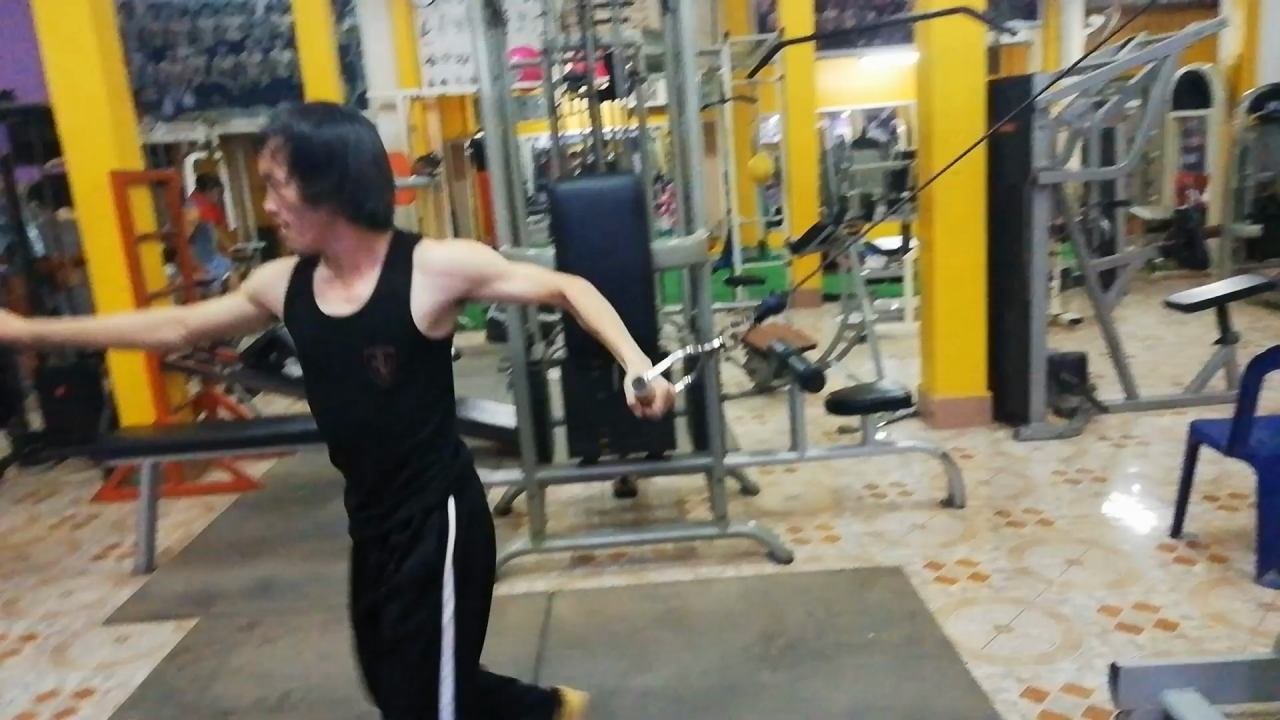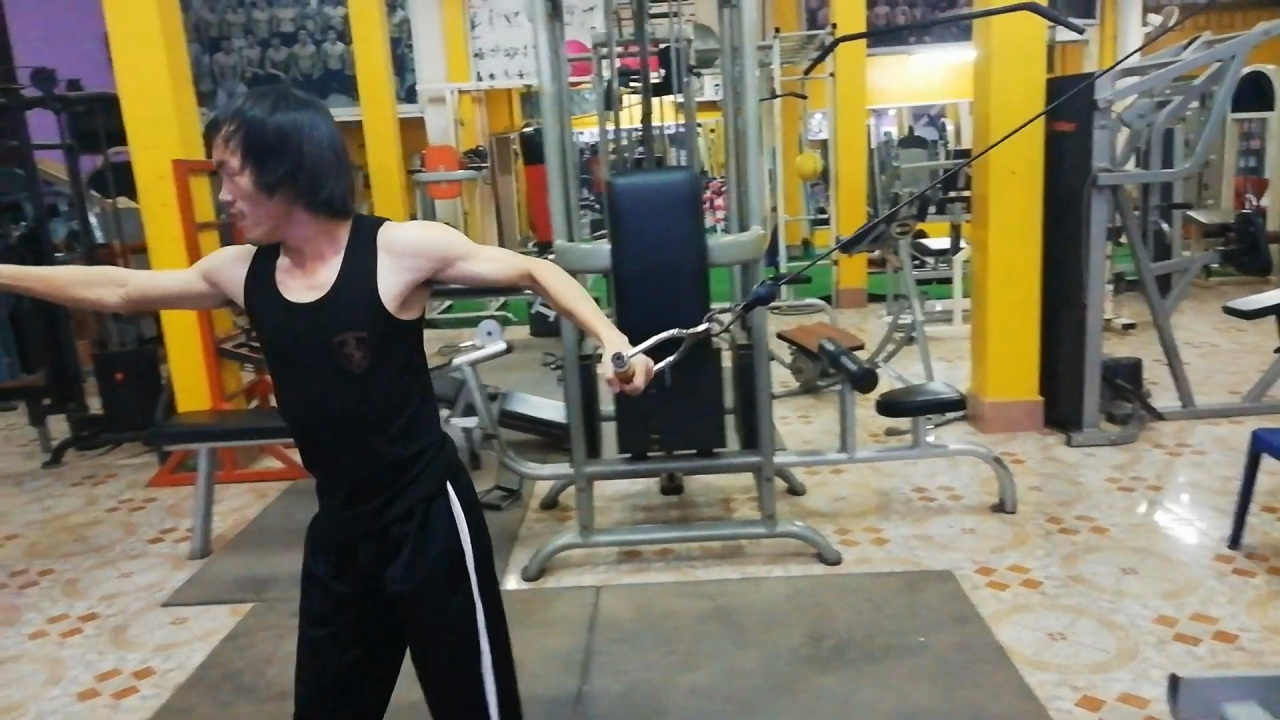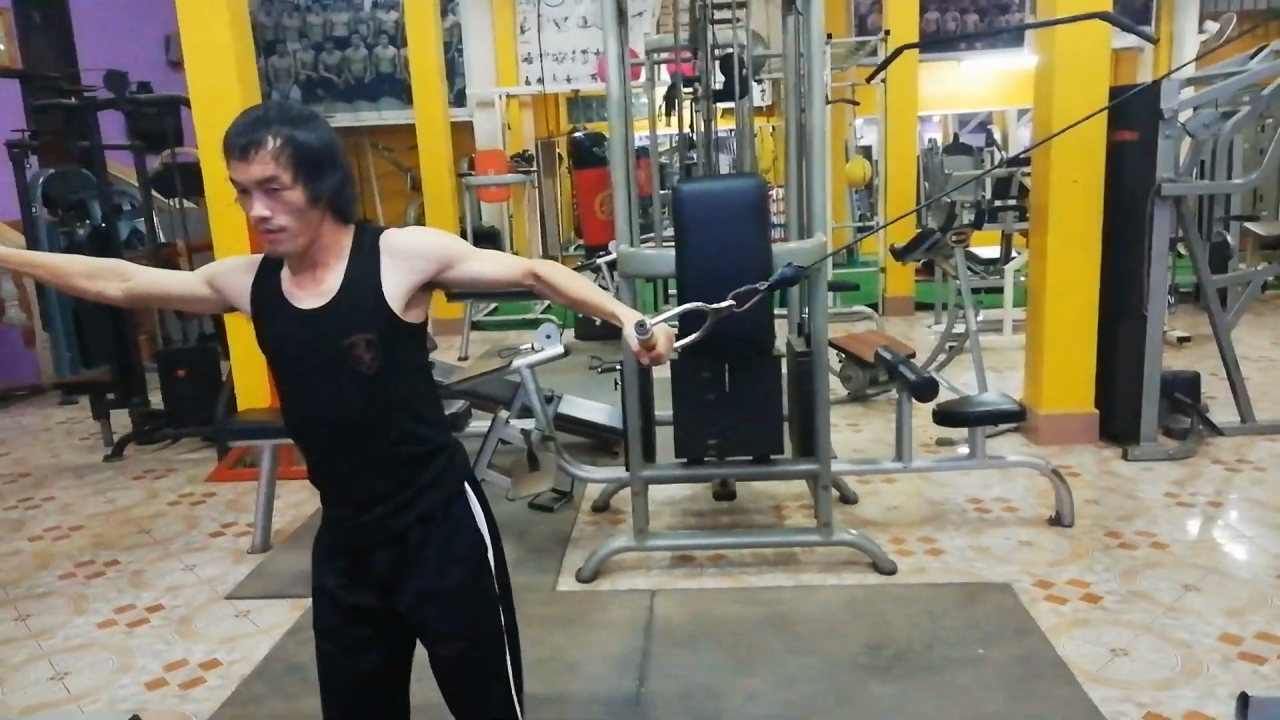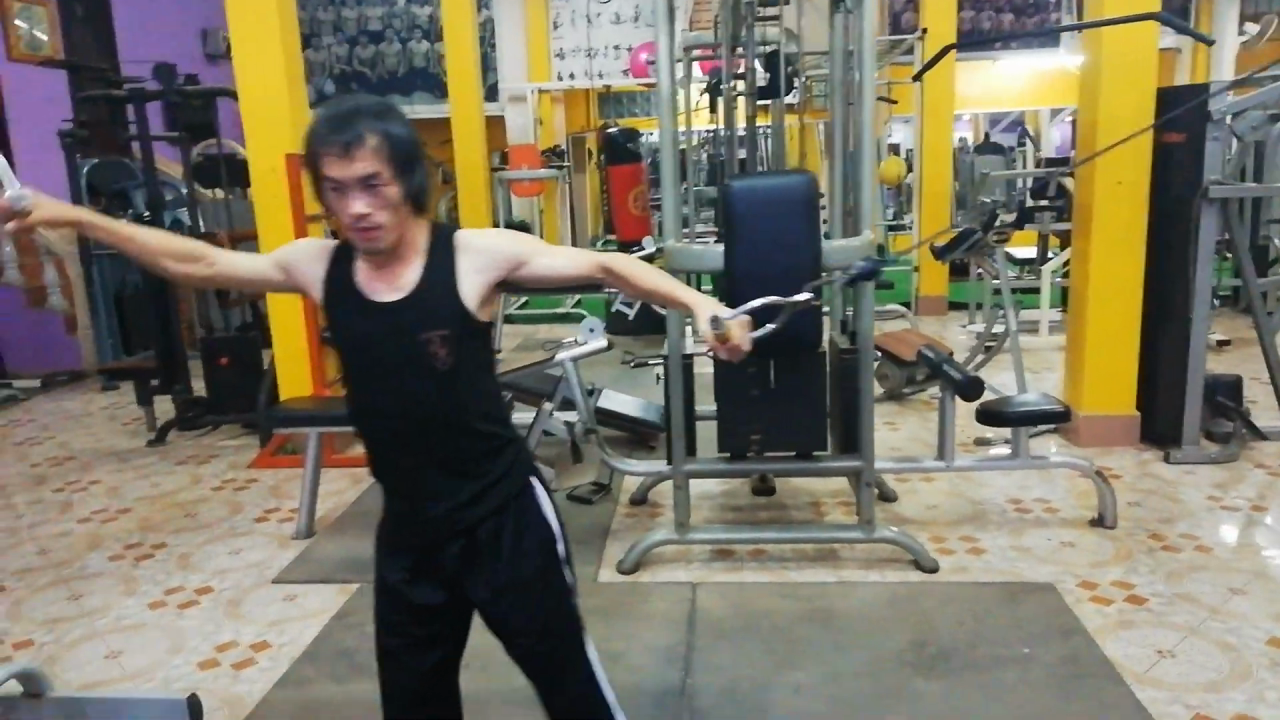
dt=0.3s
person 1, frame 1
left shoulder: (432, 267)
right shoulder: (283, 284)
left elbow: (565, 289)
right elbow: (176, 328)
left wrist: (634, 360)
left hip: (437, 522)
right hip: (372, 523)
person 1, frame 2
left shoulder: (400, 250)
right shoulder: (242, 271)
left elbow: (532, 272)
right elbow: (118, 289)
left wrist: (609, 337)
left hip: (427, 518)
right hip: (339, 528)
person 1, frame 3
left shoulder: (405, 255)
right shoulder: (248, 283)
left elbow: (532, 273)
right elbow: (122, 283)
left wrist: (624, 315)
left hip: (438, 524)
right hip: (347, 539)
person 1, frame 4
left shoulder: (476, 254)
right shoulder: (319, 267)
left elbow: (602, 266)
right elbow: (196, 262)
left wrist: (698, 304)
right wrist: (71, 215)
left hip: (505, 518)
right hip: (410, 532)
